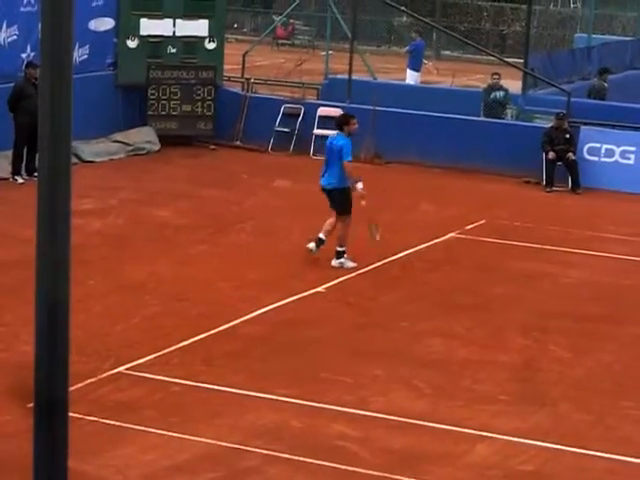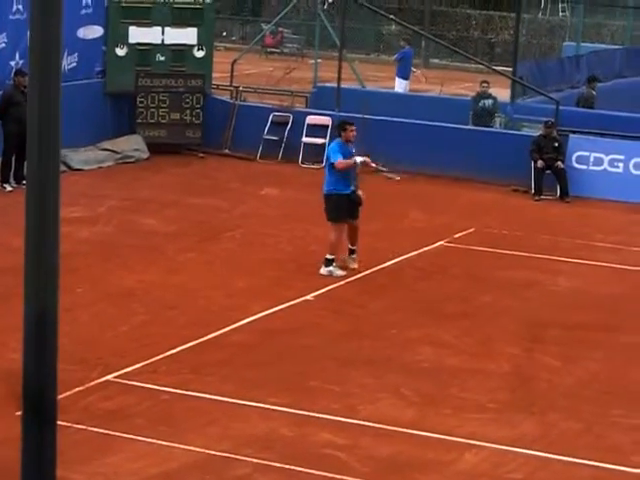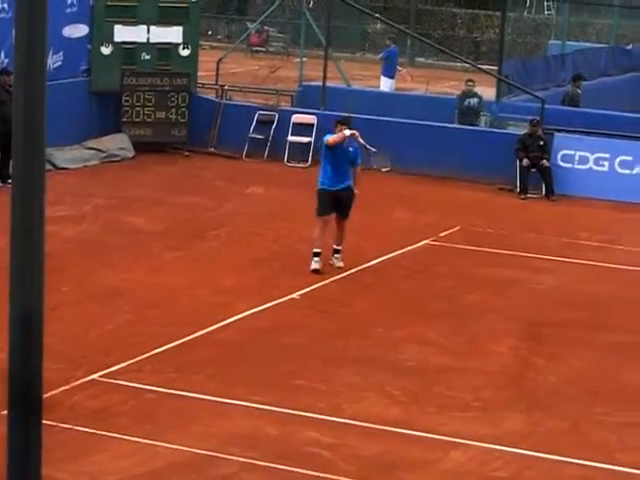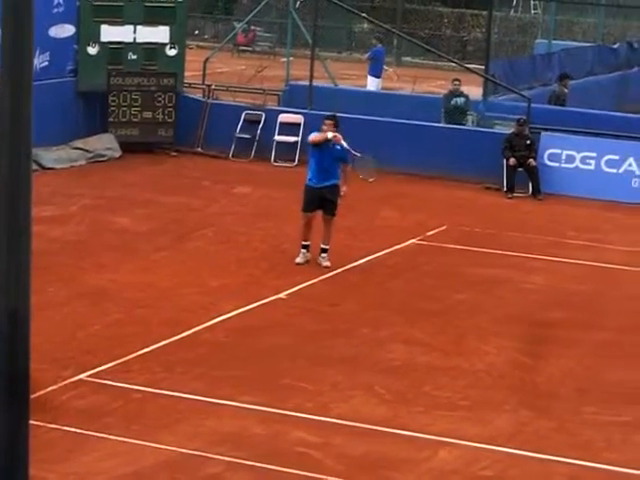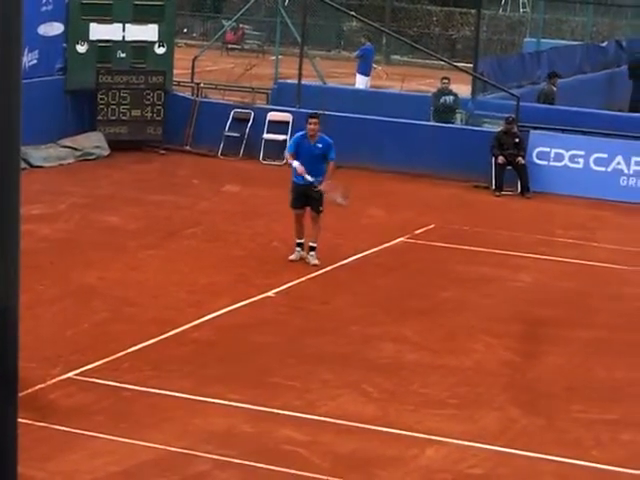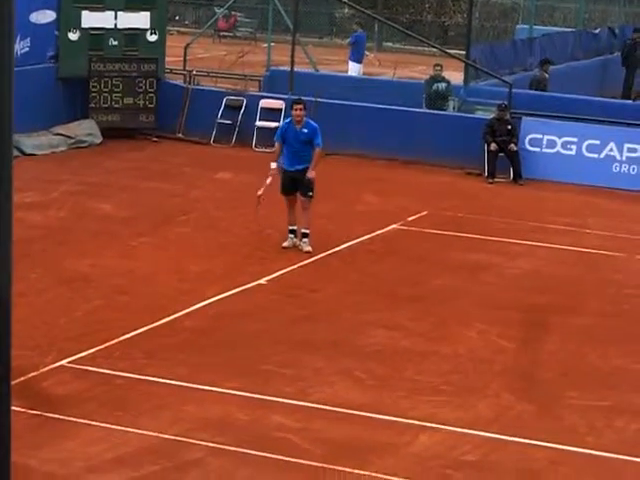
dt=0.4s
person 1, frame 1
left shoulder: (332, 139)
right shoulder: (345, 142)
right elbow: (347, 166)
right wrist: (358, 184)
left hip: (327, 183)
right hip: (339, 186)
left knee: (337, 217)
right knee: (344, 220)
left ankle: (317, 243)
right ankle: (339, 257)
person 1, frame 2
left shoulder: (351, 147)
right shoulder: (335, 147)
right elbow: (339, 165)
left wrist: (357, 188)
right wrist: (358, 160)
left hip: (348, 192)
right hip: (335, 193)
left knee: (354, 225)
right knee: (338, 228)
left ankle: (351, 255)
right ankle: (328, 265)
person 1, frame 3
left shoulder: (354, 146)
right shoulder: (329, 138)
left elbow: (355, 167)
right elbow: (332, 141)
left wrist: (354, 187)
right wrist: (347, 133)
left hip: (344, 189)
right hip: (326, 188)
left knee: (341, 223)
right knee: (323, 222)
left ankle: (336, 254)
right ankle: (316, 258)
person 1, frame 4
left shoulder: (341, 145)
right shoulder: (316, 136)
left elbow: (345, 165)
right elbow: (311, 140)
left wrist: (344, 185)
right wrist: (329, 135)
left hip: (331, 187)
right hip: (312, 185)
left knee: (328, 220)
right knee: (307, 219)
left ankle: (324, 254)
right ankle: (304, 251)
person 1, frame 5
left shoulder: (327, 142)
right shoulder: (298, 138)
left elbow: (331, 163)
right elbow: (288, 155)
left wrist: (325, 182)
right wrist: (296, 164)
left hip: (316, 184)
right hip: (298, 183)
left knee: (315, 217)
right knee: (298, 216)
left ankle: (312, 252)
right ankle: (299, 249)
person 1, frame 6
left shoulder: (313, 127)
right shoulder: (285, 126)
left elbow: (318, 149)
right elbow: (279, 145)
left wrist: (312, 169)
right wrist: (274, 164)
left hip: (305, 170)
right hip: (287, 170)
left knee: (305, 204)
right knee: (290, 203)
left ankle: (305, 239)
right ankle: (292, 236)
